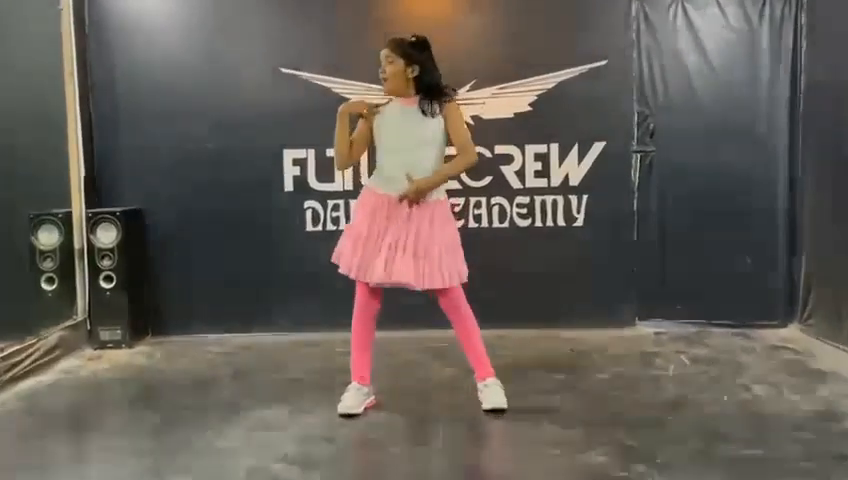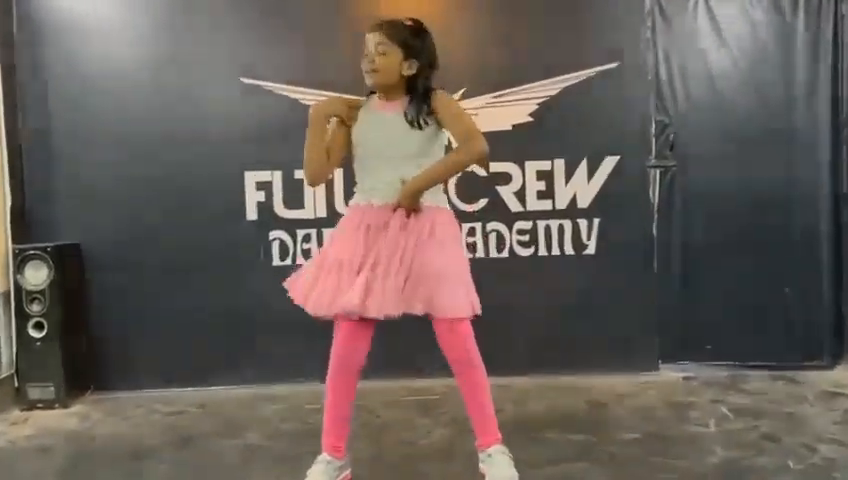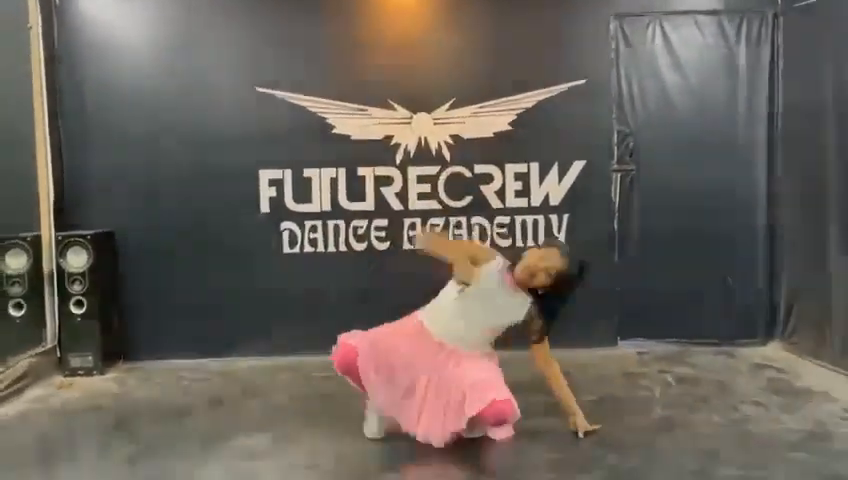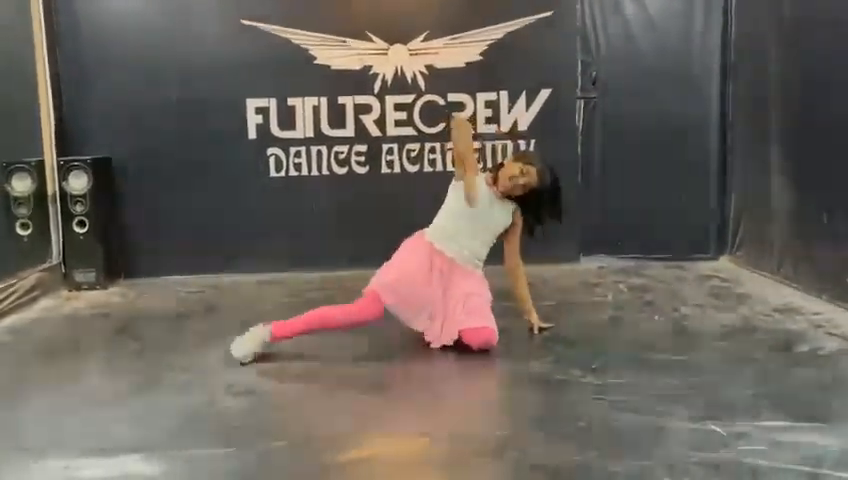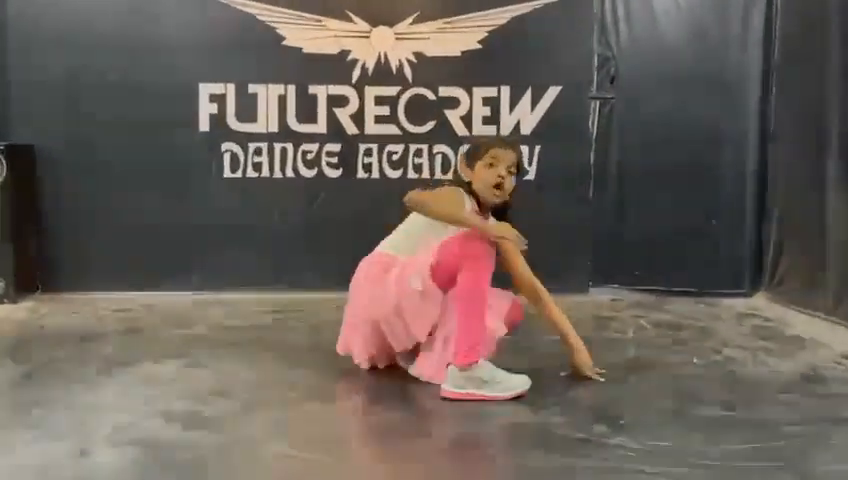
dt=1s
person 1, frame 1
left shoulder: (442, 105)
right shoulder: (375, 114)
left elbow: (468, 154)
right elbow: (343, 162)
left wrist: (426, 183)
right wrist: (344, 117)
left hip: (427, 213)
right hip: (379, 212)
left knee: (453, 302)
right knee: (365, 301)
left ankle: (486, 379)
right ankle: (361, 384)
person 1, frame 2
left shoulder: (434, 104)
right shoulder: (353, 113)
left elbow: (477, 148)
right elbow: (315, 175)
left wrist: (420, 184)
right wrist: (318, 119)
left hip: (427, 229)
right hip: (364, 231)
left knee: (460, 346)
right knee: (347, 349)
person 1, frame 3
left shoulder: (532, 309)
right shoulder: (485, 259)
left elbow: (547, 364)
right elbow: (425, 240)
left wrist: (576, 415)
right wrist: (457, 261)
left hip: (466, 360)
right hip: (421, 337)
left knee: (503, 413)
right knee: (346, 355)
left ankle: (469, 418)
right ankle: (383, 407)
person 1, frame 4
left shoulder: (514, 214)
right shoulder: (469, 175)
left elbow: (513, 263)
right elbow: (458, 122)
left wrist: (530, 313)
right wrist: (469, 175)
left hip: (464, 276)
right hip: (426, 255)
left knee: (483, 340)
right knee: (368, 310)
left ankle: (435, 314)
right ankle: (268, 332)
person 1, frame 5
left shoulder: (494, 222)
right shoulder: (454, 200)
left elbow: (532, 288)
right elbow: (414, 198)
right wrist: (481, 227)
left hip: (422, 292)
right hip: (385, 282)
left knee: (511, 311)
right knee: (477, 248)
left ankle: (422, 345)
right ankle: (467, 370)
